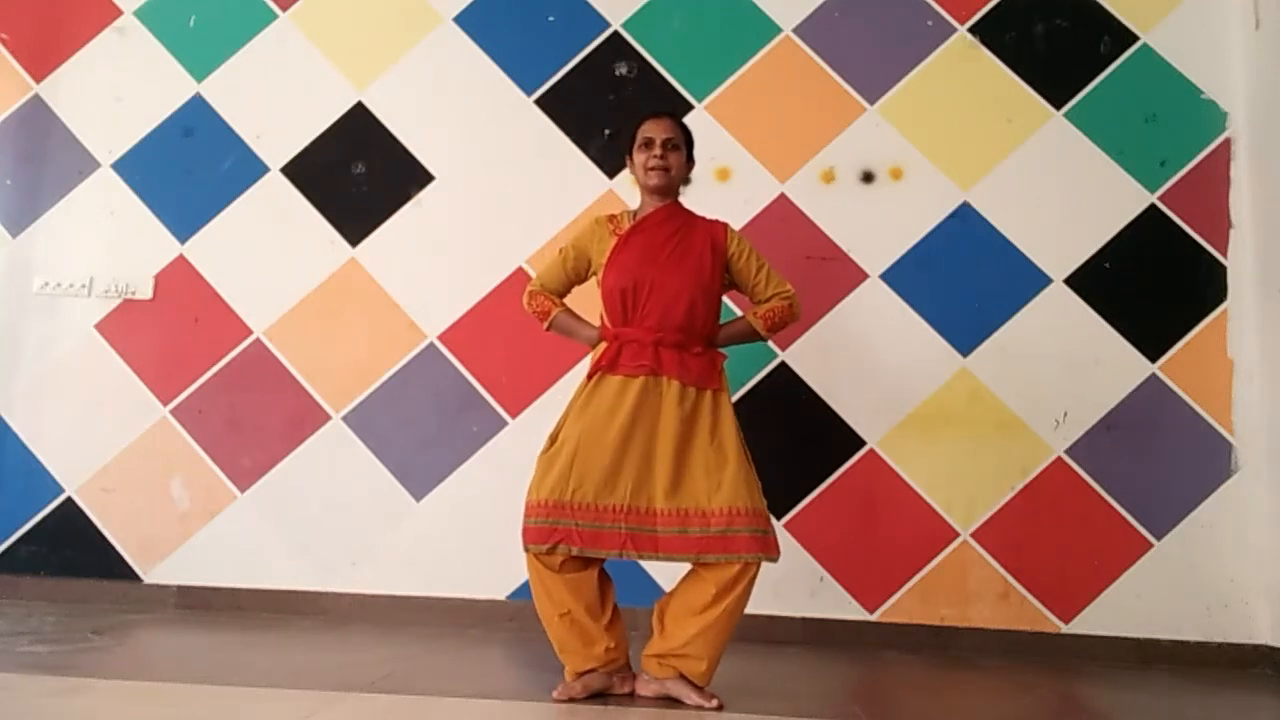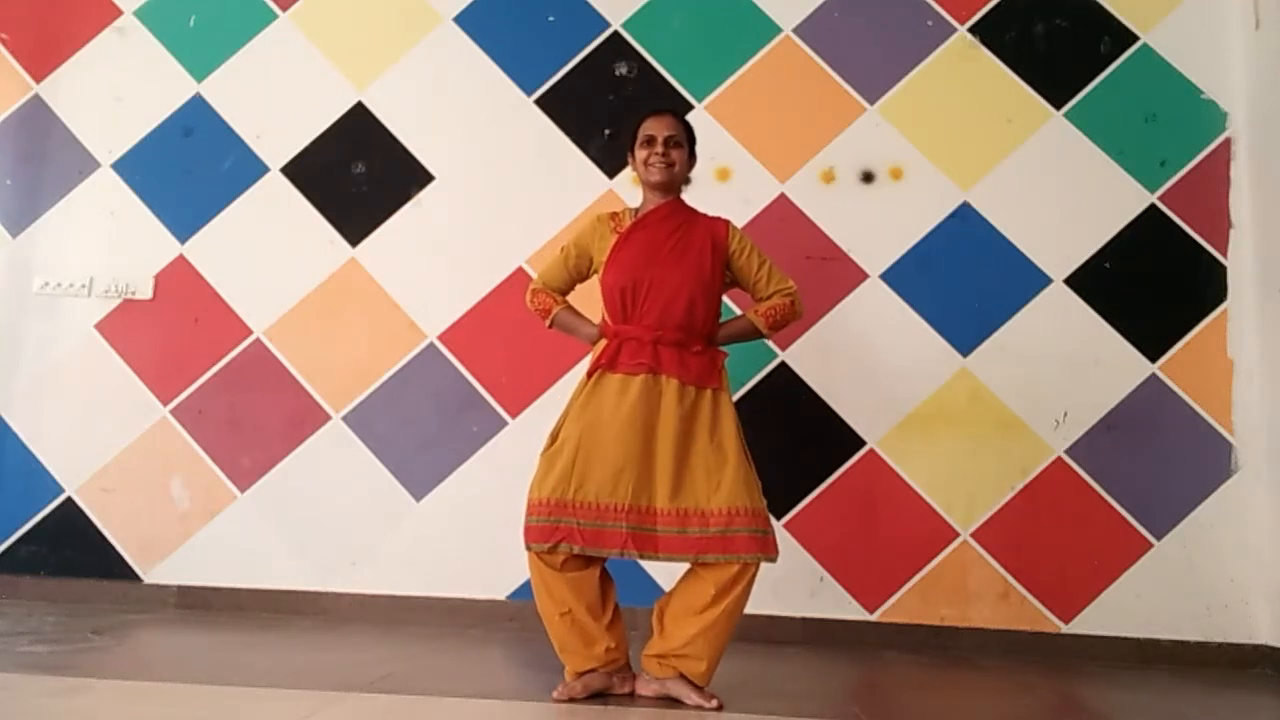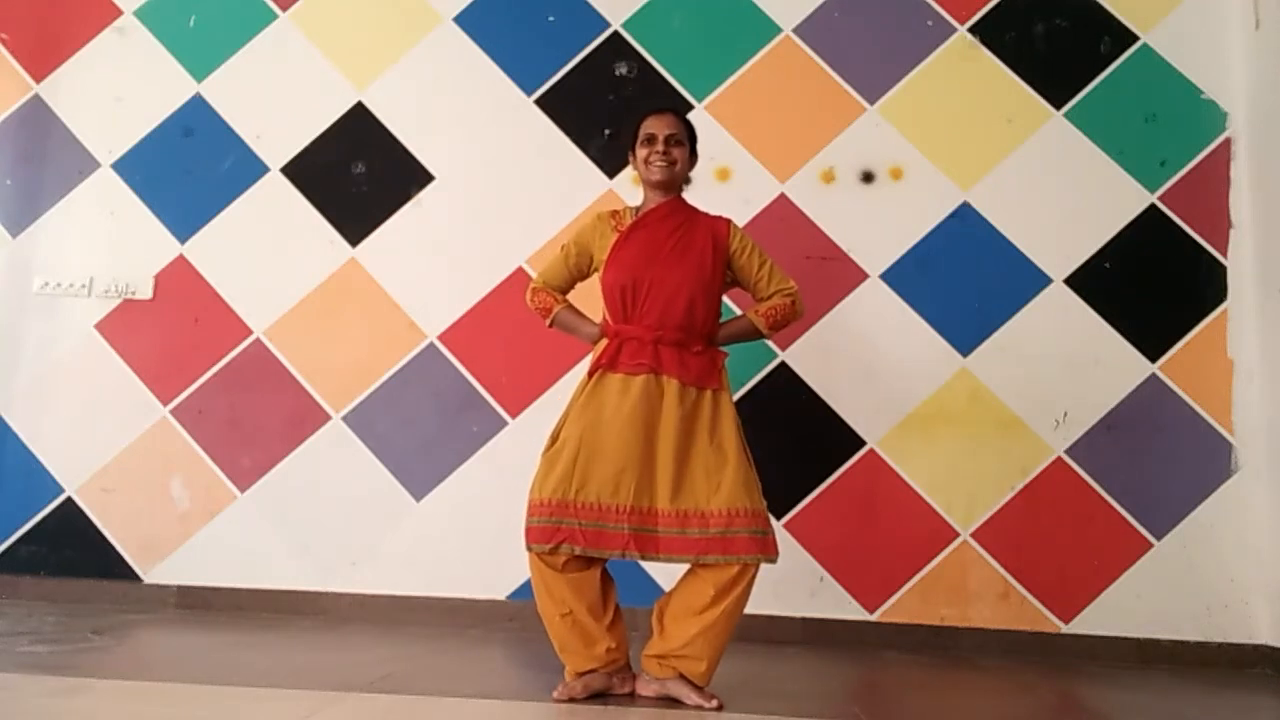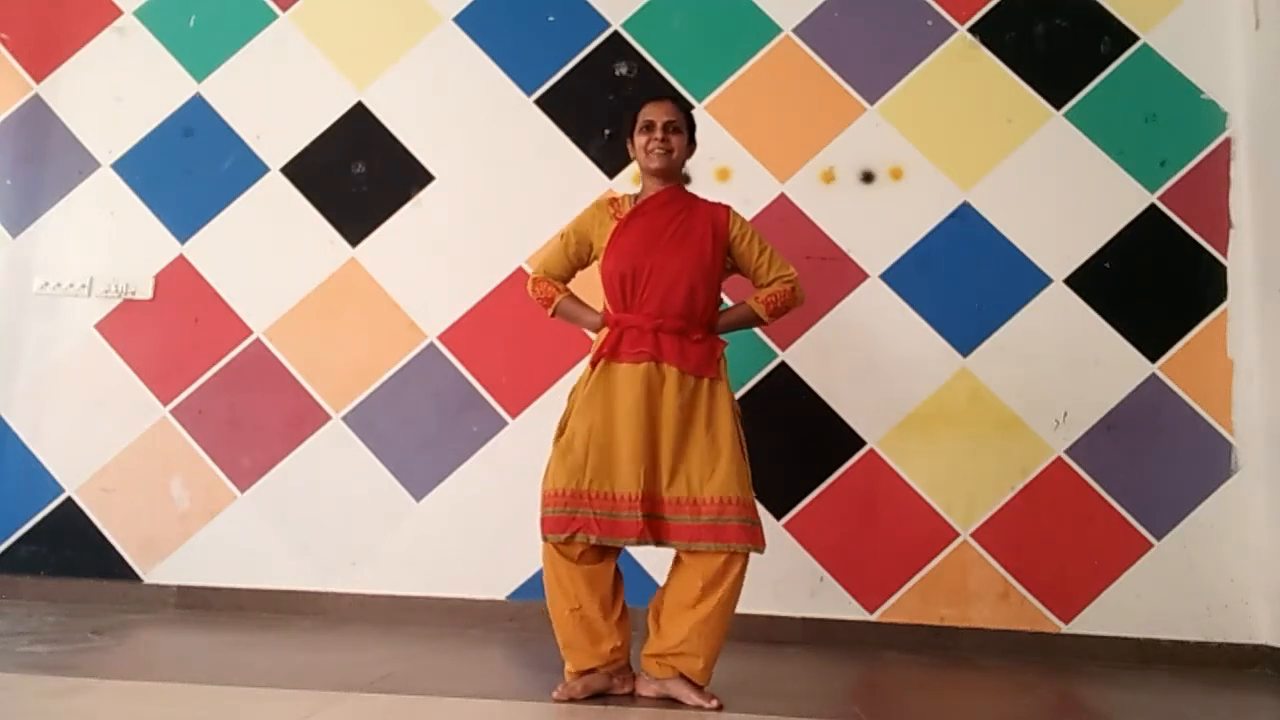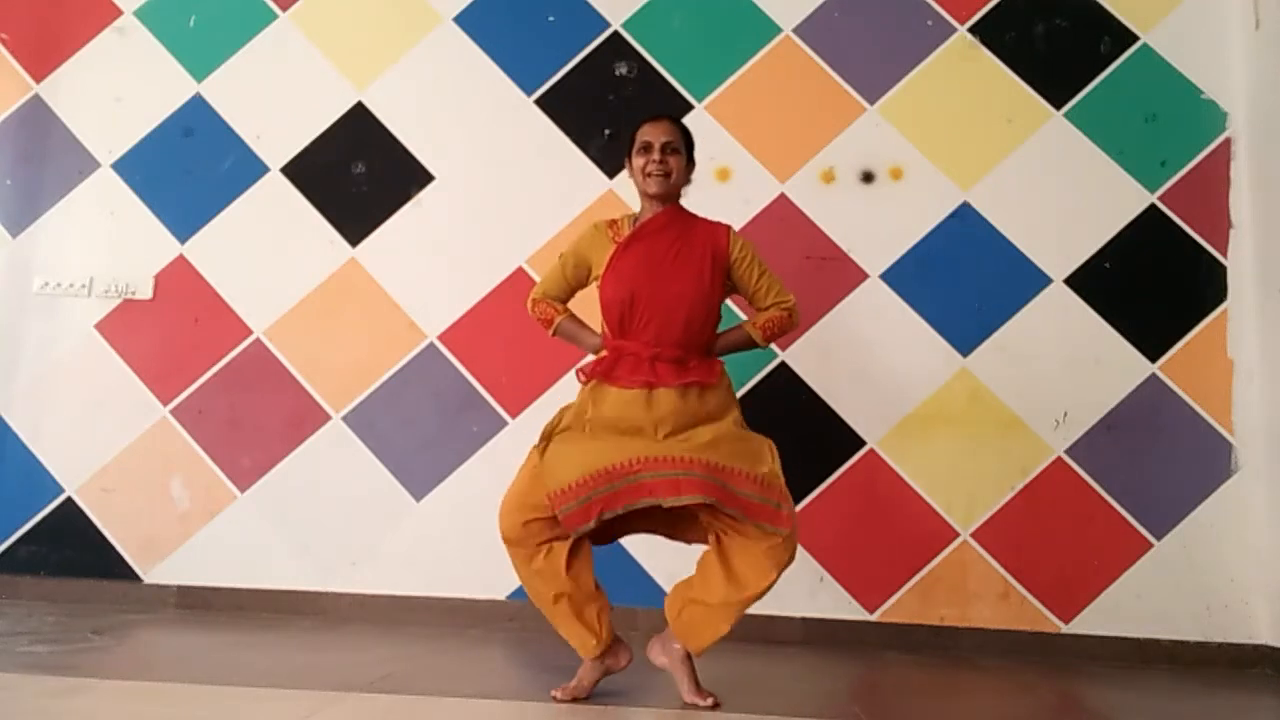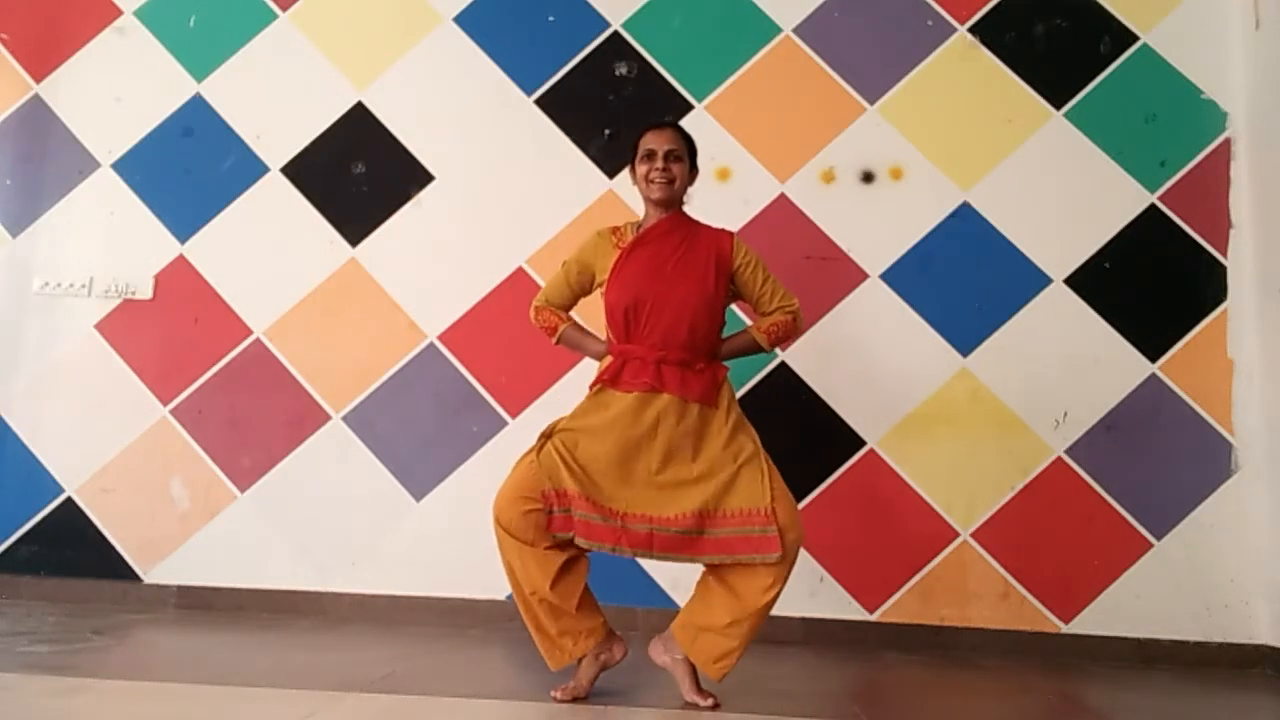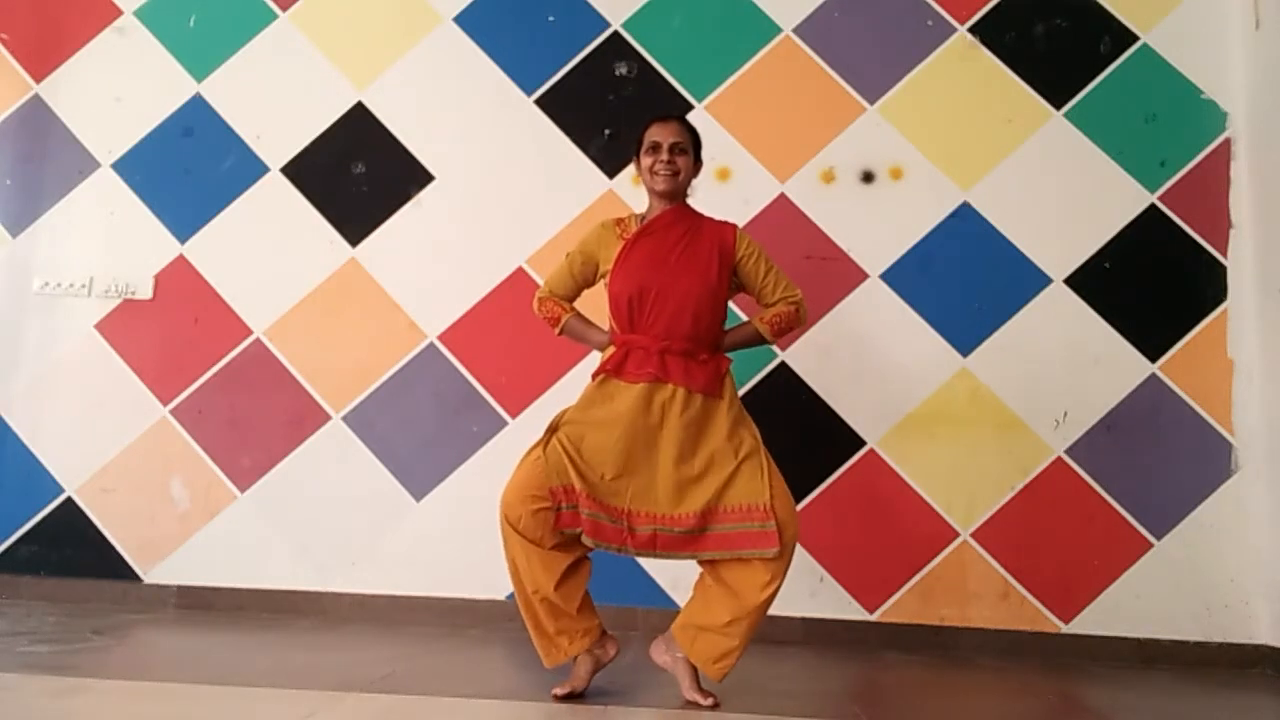
dt=0.3s
person 1, frame 1
left shoulder: (717, 238)
right shoulder: (603, 233)
left elbow: (782, 302)
right elbow: (538, 295)
left wrist: (713, 337)
right wrist: (598, 337)
left hip: (693, 404)
right hip: (615, 397)
left knee: (737, 540)
right knee: (552, 529)
left ankle: (670, 667)
right ankle: (600, 663)
person 1, frame 2
left shoulder: (718, 235)
right shoulder: (605, 230)
left elbow: (784, 299)
right elbow: (540, 292)
left wrist: (713, 335)
right wrist: (598, 334)
left hip: (693, 402)
right hip: (614, 395)
left knee: (735, 538)
right knee: (554, 526)
left ankle: (670, 666)
right ankle: (600, 663)
person 1, frame 3
left shoulder: (720, 234)
right shoulder: (605, 228)
left elbow: (785, 299)
right elbow: (541, 290)
left wrist: (714, 335)
right wrist: (598, 333)
left hip: (694, 402)
right hip: (615, 396)
left knee: (734, 540)
right knee: (555, 529)
left ankle: (670, 666)
right ankle: (601, 663)
person 1, frame 4
left shoulder: (719, 220)
right shoulder: (604, 216)
left elbow: (786, 286)
right elbow: (541, 280)
left wrist: (715, 322)
right wrist: (599, 321)
left hip: (693, 389)
right hip: (617, 384)
left knee: (718, 531)
right knee: (575, 523)
left ankle: (669, 666)
right ankle: (600, 663)
person 1, frame 5
left shoulder: (720, 242)
right shoulder: (601, 239)
left elbow: (782, 310)
right elbow: (541, 300)
left wrist: (712, 344)
right wrist: (597, 345)
left hip: (698, 414)
right hip: (612, 408)
left knee: (772, 529)
right knee: (522, 517)
left ankle: (678, 639)
right ankle: (600, 645)
person 1, frame 6
left shoulder: (724, 248)
right shoulder: (605, 246)
left elbow: (785, 314)
right elbow: (544, 308)
left wrist: (716, 350)
right wrist: (603, 350)
left hip: (702, 422)
right hip: (617, 413)
left knee: (775, 538)
right knee: (517, 508)
left ankle: (683, 644)
right ankle: (592, 641)
person 1, frame 7
left shoulder: (726, 239)
right shoulder: (609, 237)
left elbow: (789, 306)
right elbow: (548, 299)
left wrist: (719, 341)
right wrist: (605, 340)
left hip: (702, 409)
right hip: (620, 402)
left knee: (770, 530)
right knee: (525, 504)
left ankle: (684, 646)
right ankle: (585, 641)
